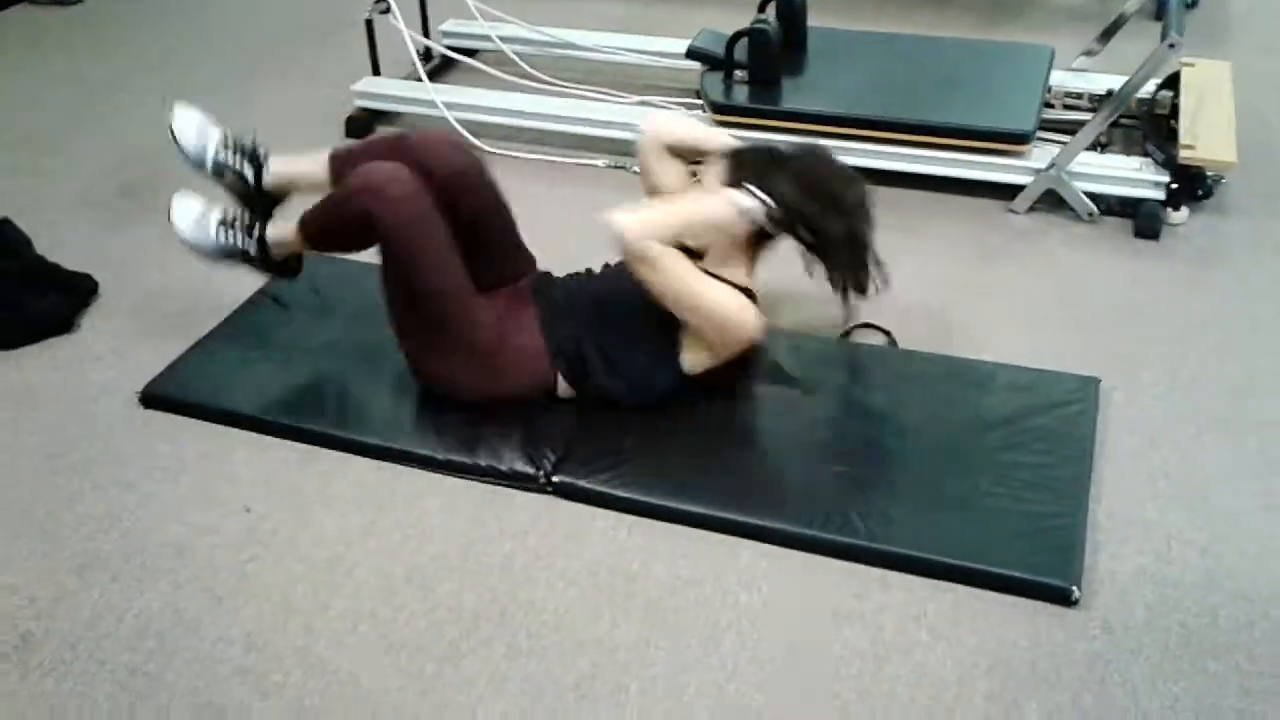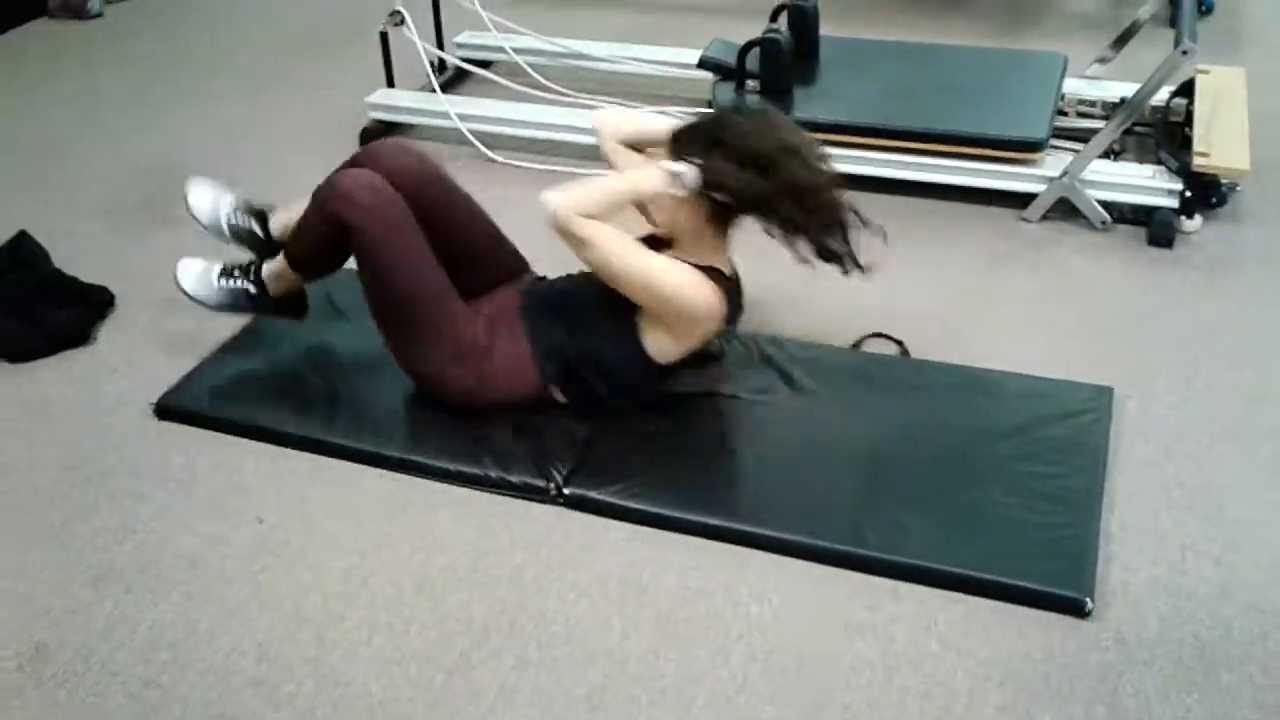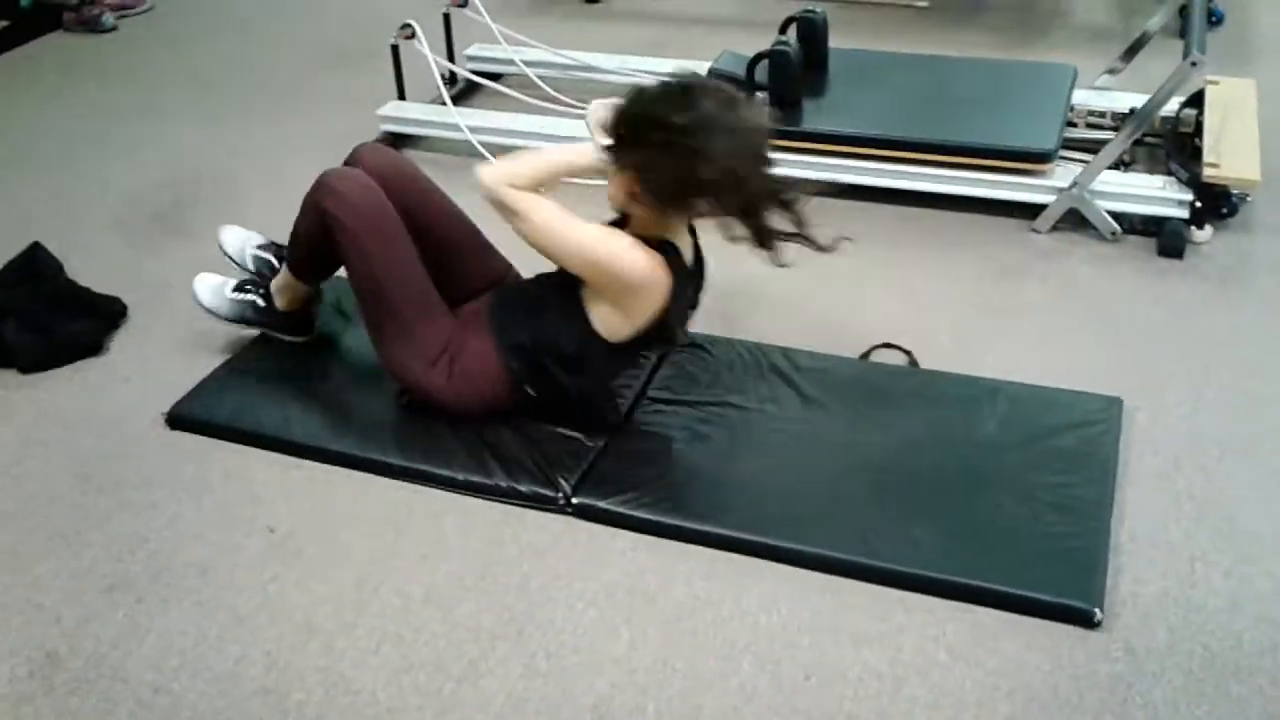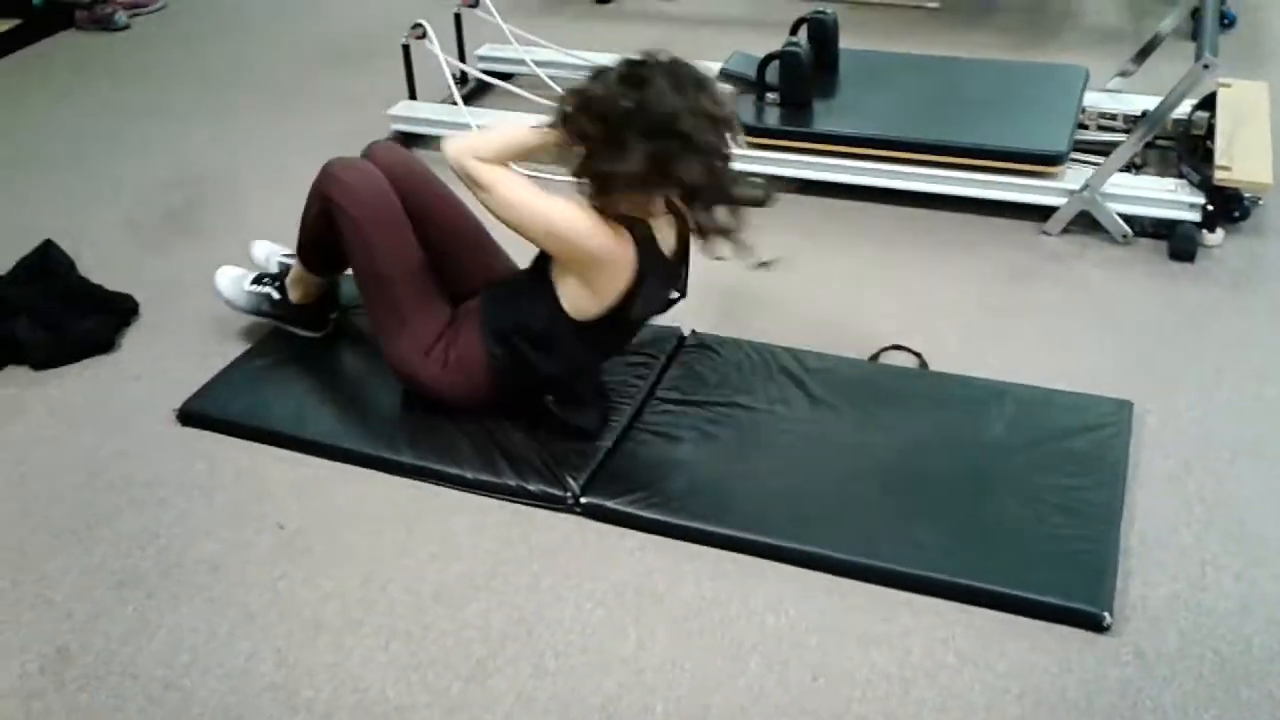
dt=0.1s
person 1, frame 1
left shoulder: (733, 320)
right shoulder: (703, 245)
left elbow: (627, 227)
right elbow: (653, 131)
left wrist: (730, 202)
right wrist: (743, 160)
left hip: (493, 361)
right hip: (524, 299)
left knee: (384, 186)
right knee: (436, 153)
left ankle: (266, 244)
right ankle: (263, 176)
person 1, frame 2
left shoulder: (697, 299)
right shoulder: (697, 240)
left elbow: (565, 212)
right elbow: (610, 126)
left wrist: (657, 180)
left hip: (489, 367)
right hip: (522, 306)
left knee: (352, 191)
right knee: (389, 159)
left ankle: (266, 287)
right ankle: (268, 232)
person 1, frame 3
left shoulder: (640, 270)
right shoulder: (670, 229)
left elbow: (497, 183)
right elbow: (602, 116)
left wrist: (601, 155)
left hip: (457, 369)
right hip: (501, 309)
left knee: (342, 188)
right knee: (373, 162)
left ankle: (280, 305)
right ankle: (293, 260)
person 1, frame 4
left shoulder: (603, 246)
right shoulder: (669, 214)
left elbow: (465, 156)
left wrist: (557, 133)
left hip: (459, 365)
right hip: (505, 311)
left knee: (344, 179)
right knee: (383, 159)
left ankle: (296, 299)
right ankle: (322, 265)
